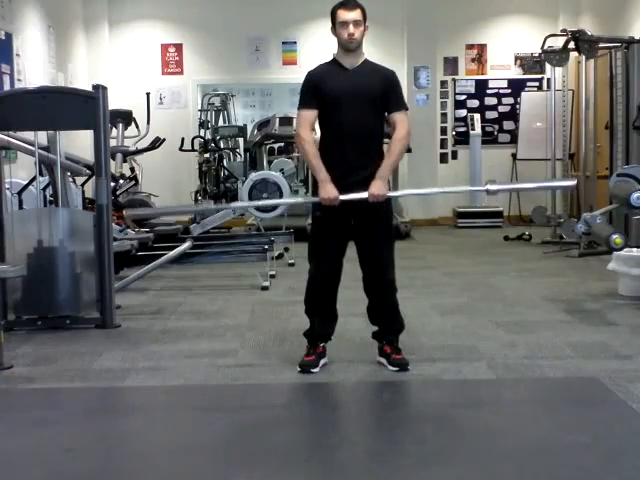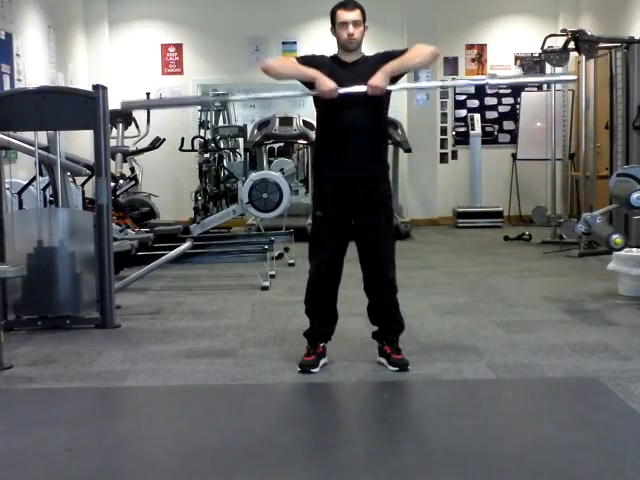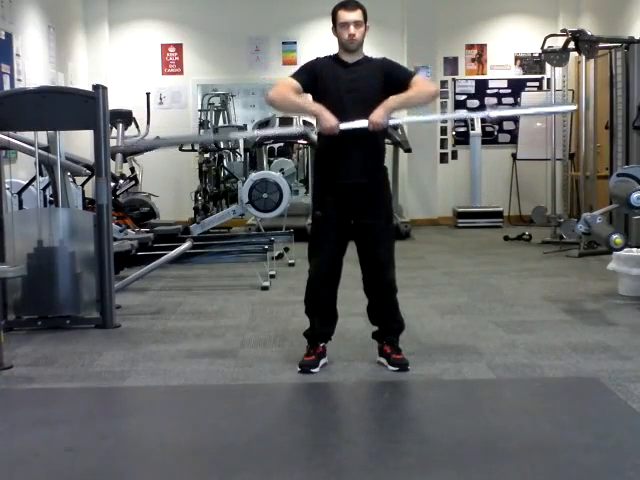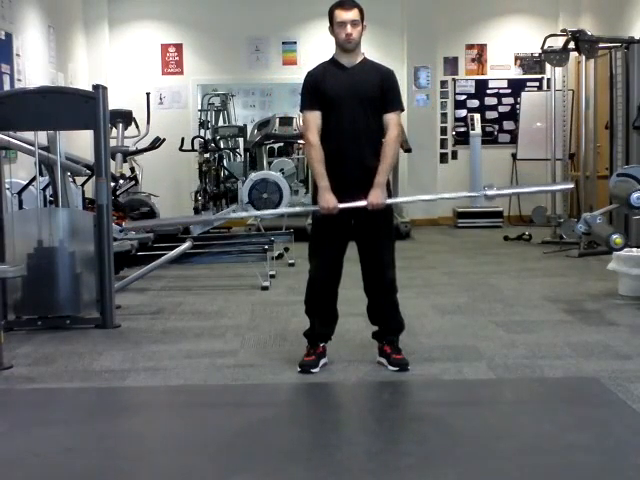
dt=1s
person 1, frame 1
left shoulder: (384, 77)
right shoulder: (318, 77)
left elbow: (401, 129)
right elbow: (304, 132)
left wrist: (382, 177)
right wrist: (323, 181)
left hip: (374, 190)
right hip: (330, 191)
left knee: (381, 271)
right knee: (323, 271)
left ankle: (389, 342)
right ankle: (317, 343)
person 1, frame 2
left shoulder: (383, 62)
right shoulder: (318, 65)
left elbow: (429, 52)
right elbow: (270, 65)
left wrist: (388, 71)
right wrist: (313, 76)
left hip: (373, 184)
right hip: (330, 185)
left knee: (381, 269)
right knee: (323, 269)
left ankle: (388, 342)
right ankle: (317, 343)
person 1, frame 3
left shoulder: (382, 68)
right shoulder: (319, 68)
left elbow: (429, 89)
right elbow: (275, 94)
left wrist: (389, 105)
right wrist: (316, 109)
left hip: (372, 184)
right hip: (329, 185)
left knee: (380, 269)
right knee: (322, 269)
left ankle: (388, 342)
right ankle: (317, 343)
person 1, frame 4
left shoulder: (382, 76)
right shoulder: (316, 78)
left elbow: (393, 133)
right elbow: (312, 136)
left wrist: (380, 185)
right wrist: (323, 188)
left hip: (373, 191)
right hip: (330, 192)
left knee: (381, 271)
right knee: (323, 272)
left ankle: (388, 342)
right ankle: (317, 343)
